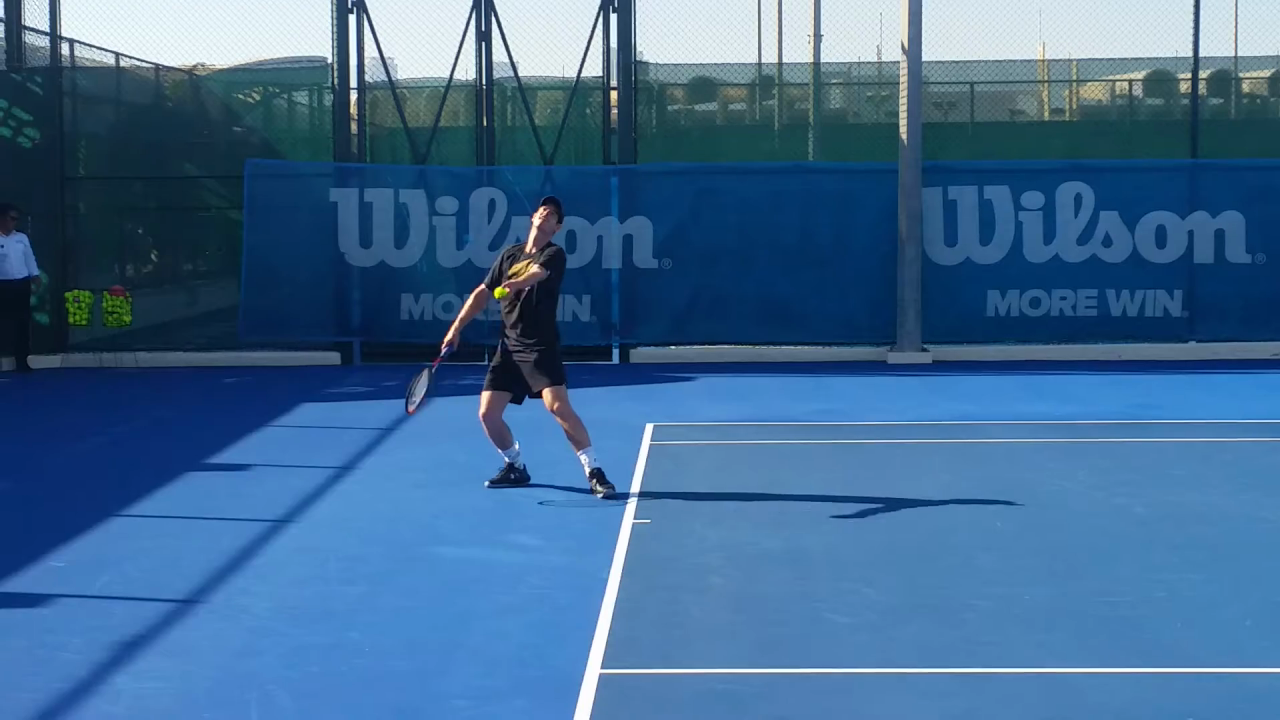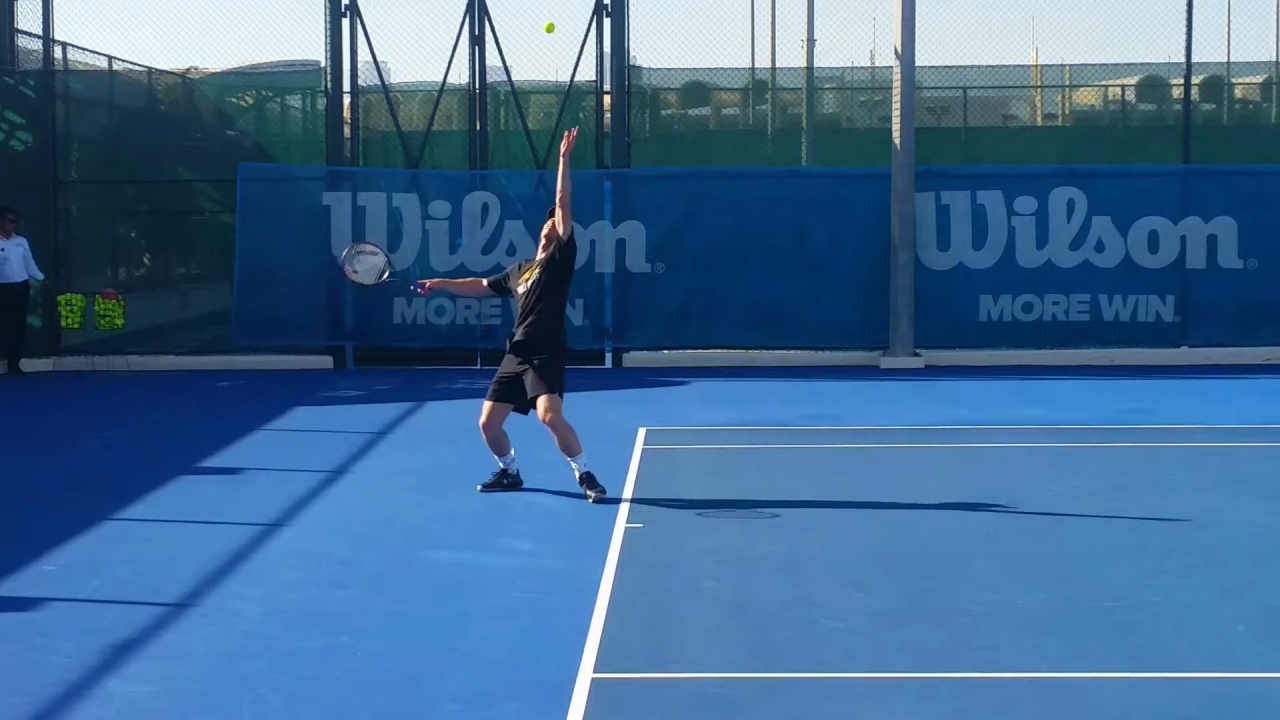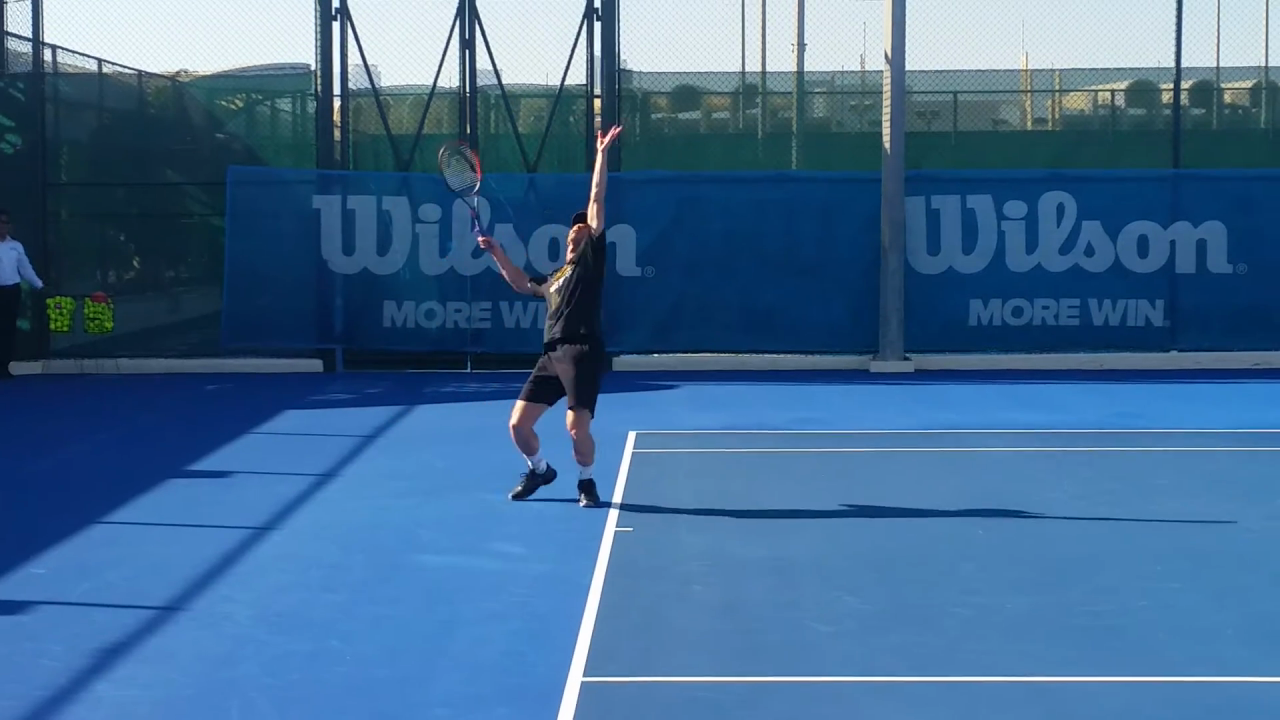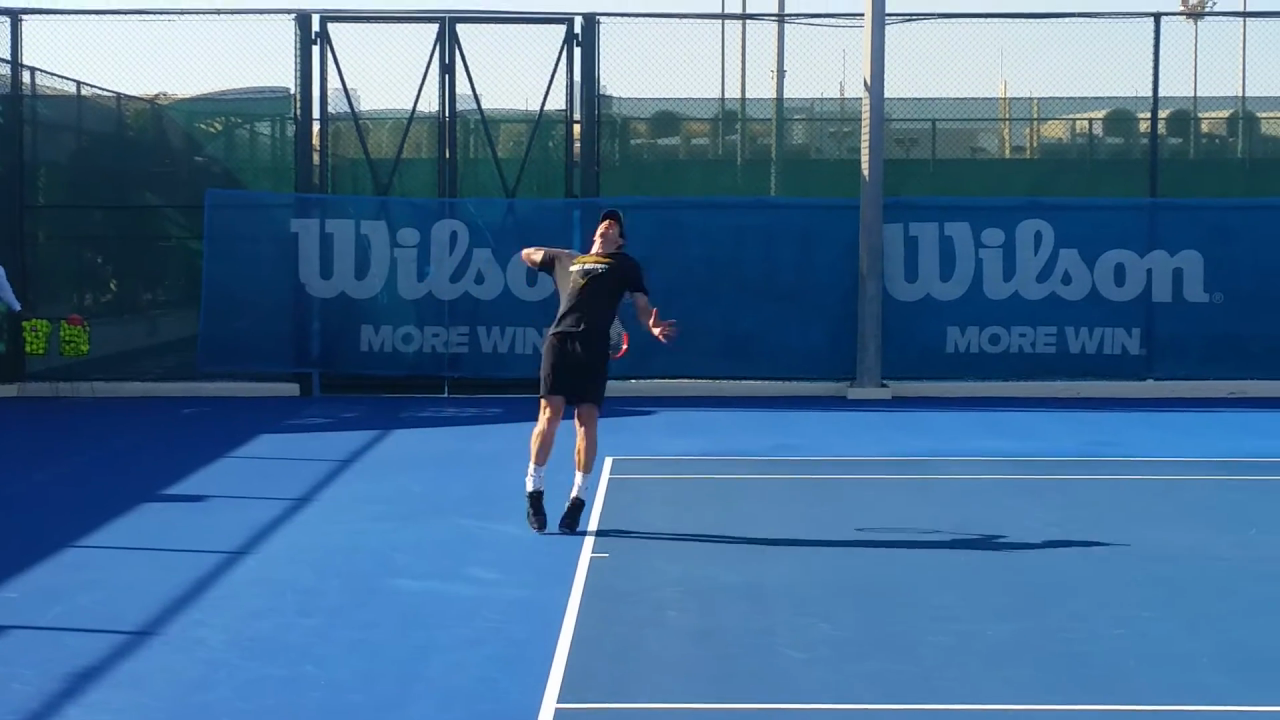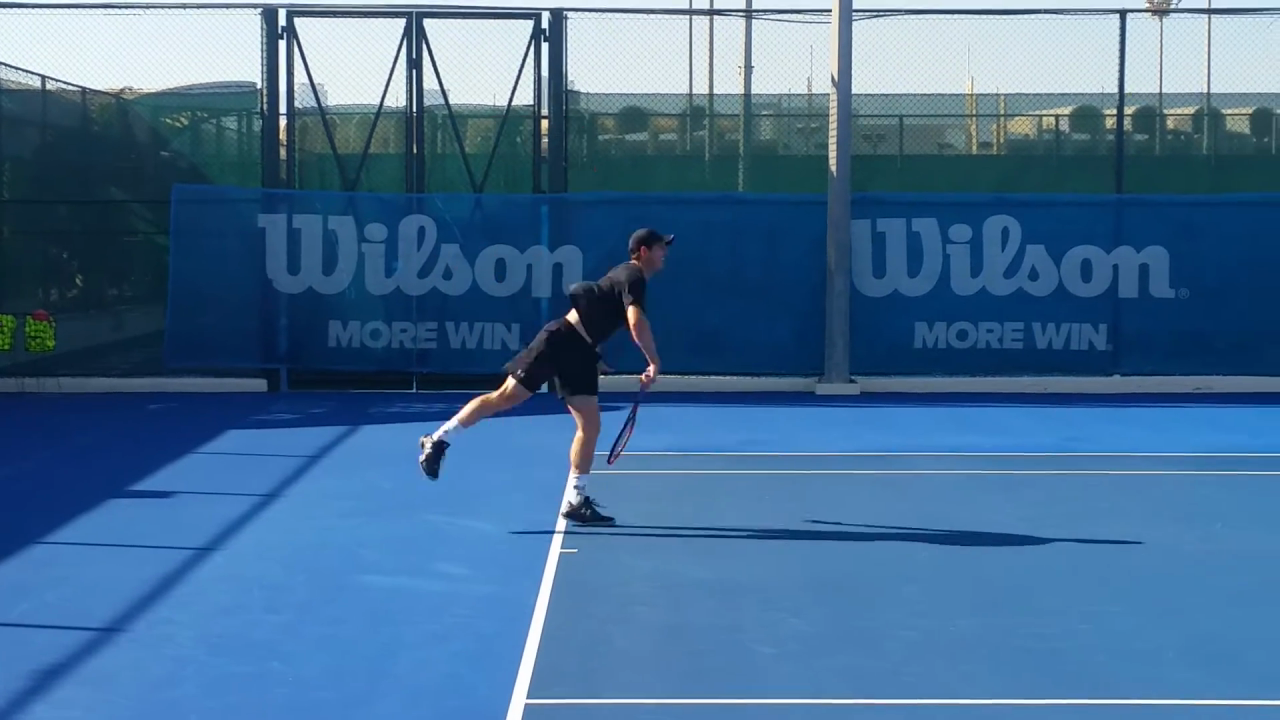
dt=0.3s
person 1, frame 1
left shoulder: (554, 255)
right shoulder: (508, 255)
left elbow: (535, 273)
right elbow: (481, 294)
left wrist: (514, 284)
right wrist: (456, 329)
left hip: (541, 348)
right hip: (508, 349)
left knee: (559, 407)
right knee: (488, 412)
left ankle: (593, 471)
right ankle: (516, 467)
person 1, frame 2
left shoulder: (561, 258)
right shoulder: (519, 271)
left elbow: (563, 204)
right elbow: (479, 286)
left wrist: (564, 158)
right wrist: (439, 283)
left hip: (546, 357)
right hip: (515, 358)
left knee: (550, 415)
right knee: (489, 422)
left ankle: (584, 475)
right ankle: (509, 473)
person 1, frame 3
left shoulder: (593, 258)
right shoulder: (554, 279)
left elbow: (597, 200)
right elbow: (523, 283)
left wrist: (603, 153)
right wrist: (496, 251)
left hip: (584, 356)
right hip: (552, 357)
left knee: (577, 429)
right knee: (518, 423)
left ankle: (586, 481)
right ankle: (539, 470)
person 1, frame 4
left shoulder: (623, 265)
right shoulder: (566, 259)
left elbow: (643, 306)
right elbow: (528, 256)
left wrist: (654, 326)
right wrist: (539, 255)
left hip: (594, 351)
right hip: (563, 343)
left knee: (588, 425)
right knee: (549, 417)
left ankle: (576, 502)
right ankle: (534, 492)
person 1, frame 5
left shoulder: (624, 276)
right shoulder: (634, 276)
right elbow: (637, 323)
right wrist: (654, 362)
left hip: (576, 349)
right hip: (558, 342)
left knee: (591, 425)
right knee: (502, 399)
left ankle: (577, 500)
right ankle: (437, 441)
